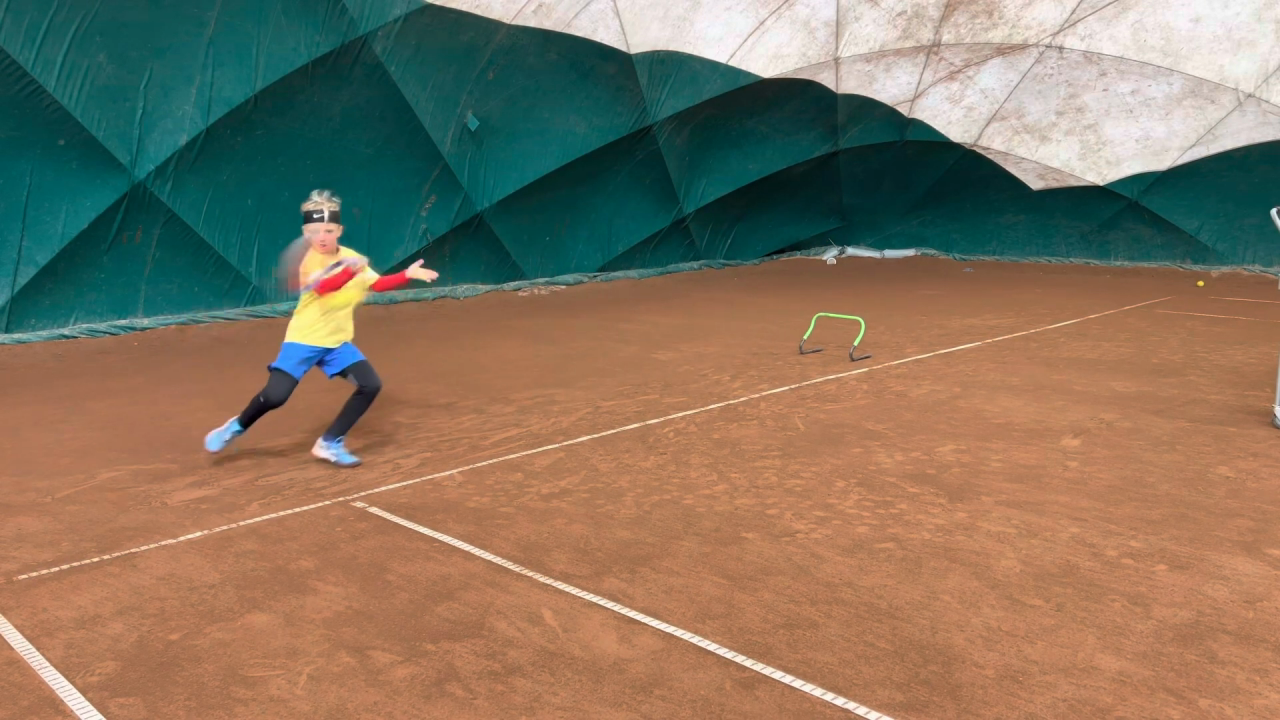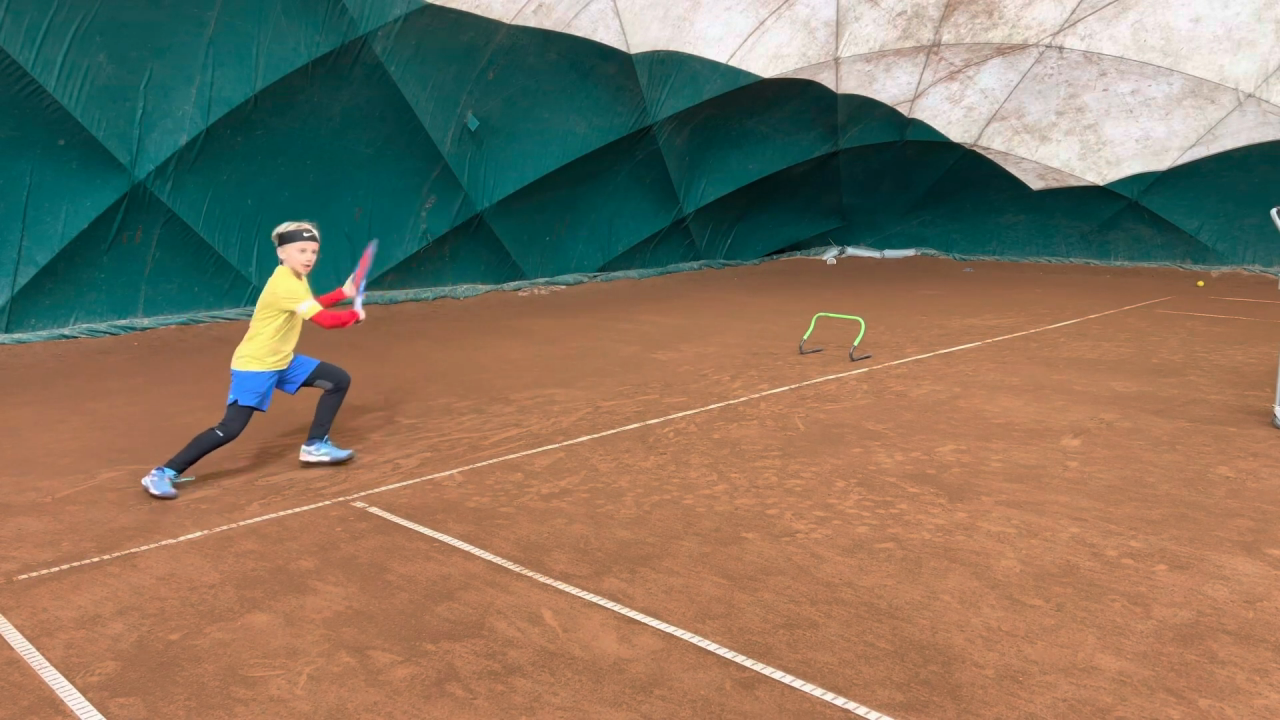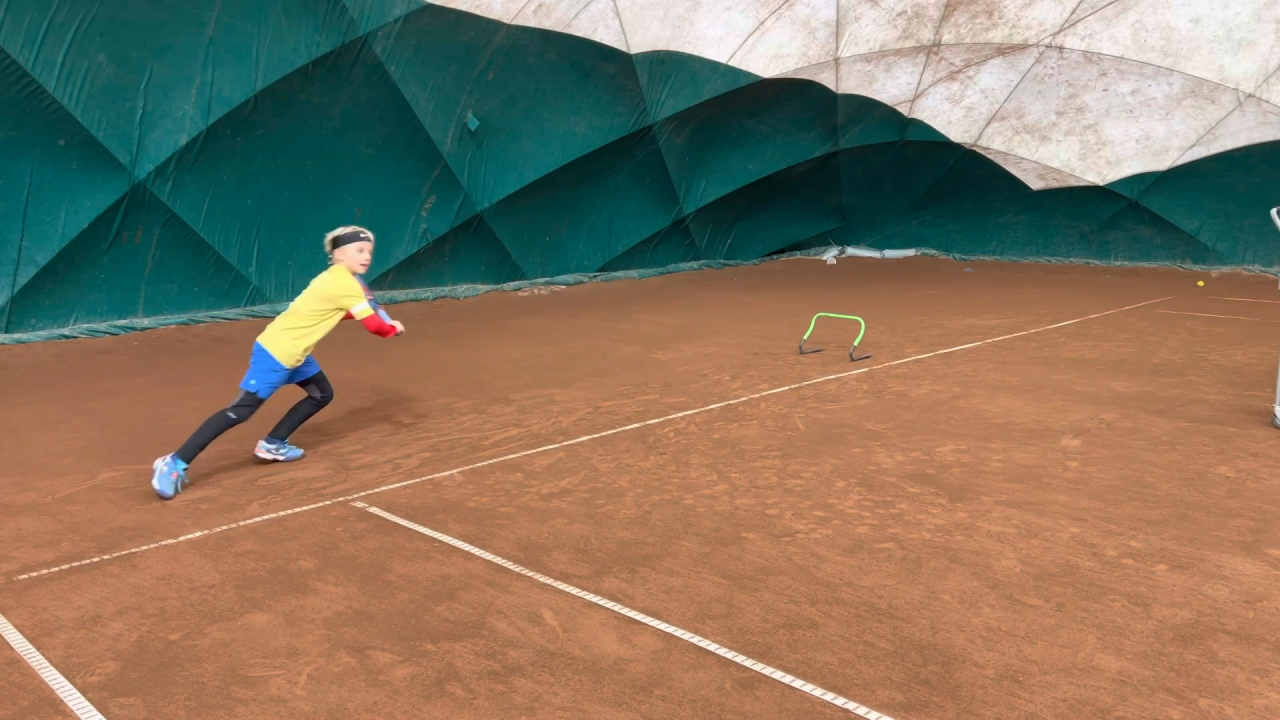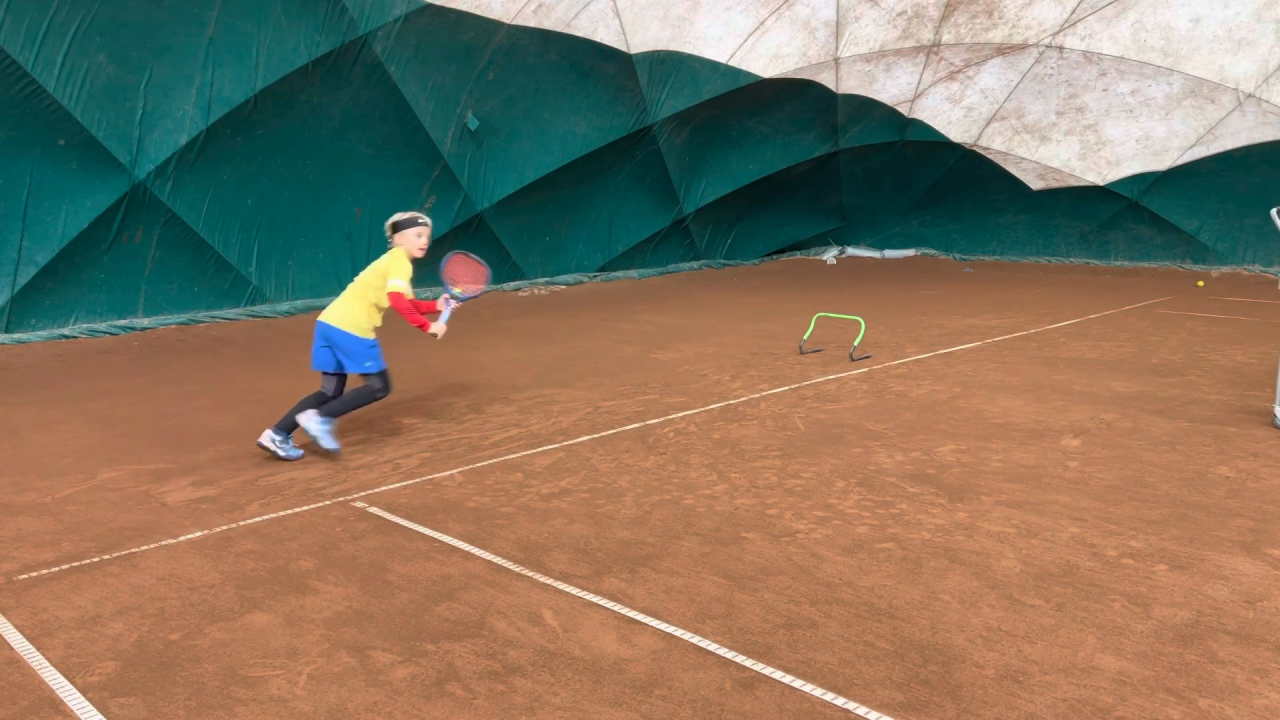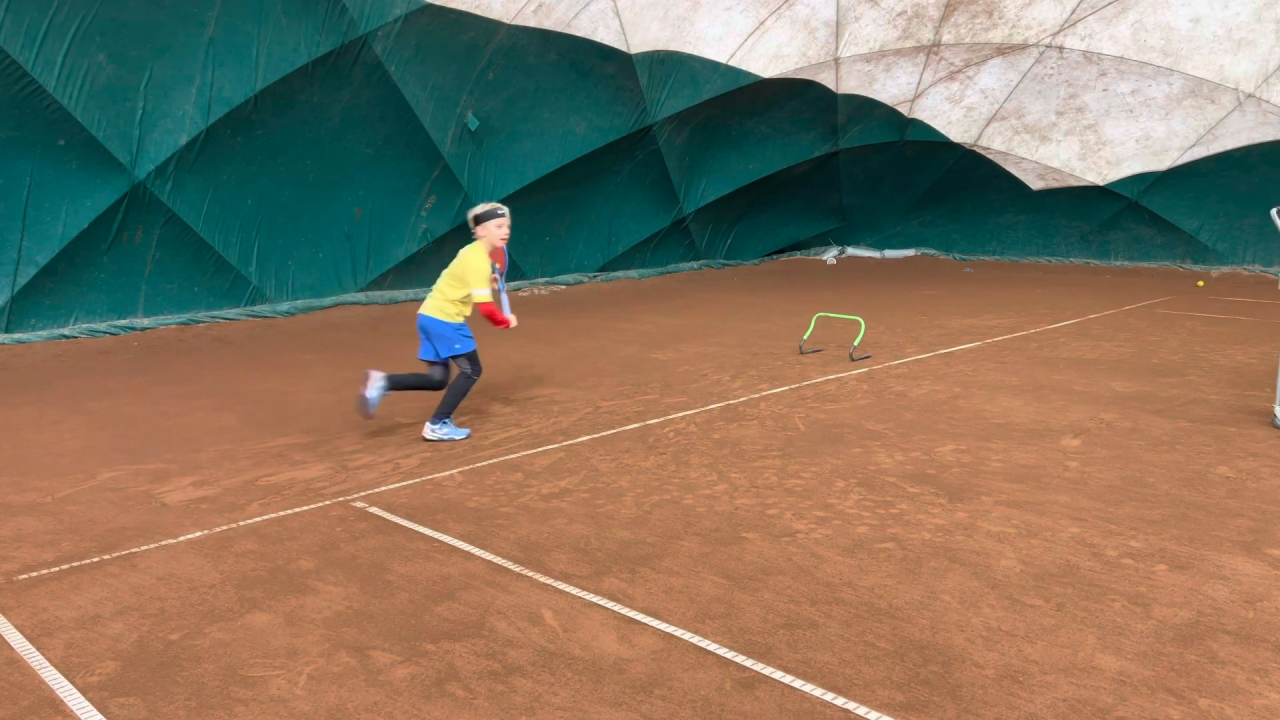
dt=0.2s
person 1, frame 1
left shoulder: (352, 257)
right shoulder: (305, 258)
left elbow: (378, 284)
right elbow: (322, 287)
left wrist: (407, 275)
right wrist: (350, 270)
left hip: (338, 342)
right hip: (303, 339)
left knee: (371, 385)
right knee: (274, 396)
left ankle: (331, 442)
right ankle: (238, 426)
person 1, frame 2
left shoulder: (296, 280)
right shoulder: (287, 284)
left elbow: (315, 307)
right elbow: (325, 320)
left wrist: (342, 294)
right wrist: (355, 316)
left hip: (283, 360)
right hip: (254, 364)
left knee: (340, 381)
right knee: (230, 429)
left ankle: (315, 445)
right ankle: (164, 473)
person 1, frame 3
left shoulder: (332, 277)
right shoulder: (346, 284)
right elbow: (373, 324)
left wrist: (354, 311)
right wrist: (392, 328)
left hip: (295, 352)
right hip: (276, 351)
left knee: (322, 394)
right knee: (240, 411)
left ankle: (273, 443)
right ankle: (174, 464)
person 1, frame 4
left shoulder: (393, 262)
right shoulder: (400, 264)
left elbow: (408, 305)
right elbow: (397, 301)
left wrist: (436, 305)
right wrist: (428, 325)
left hip: (329, 323)
right hip: (350, 328)
left knee: (332, 392)
right knee: (379, 387)
left ankle: (278, 435)
right ankle: (321, 418)
person 1, frame 5
left shoulder: (474, 251)
right shoulder: (477, 261)
right elbow: (486, 308)
left wrist: (490, 279)
right wrist: (506, 320)
left hip: (431, 315)
right hip: (443, 317)
left knee: (437, 380)
right knee: (471, 371)
left ankle: (381, 381)
right ankle: (438, 424)
